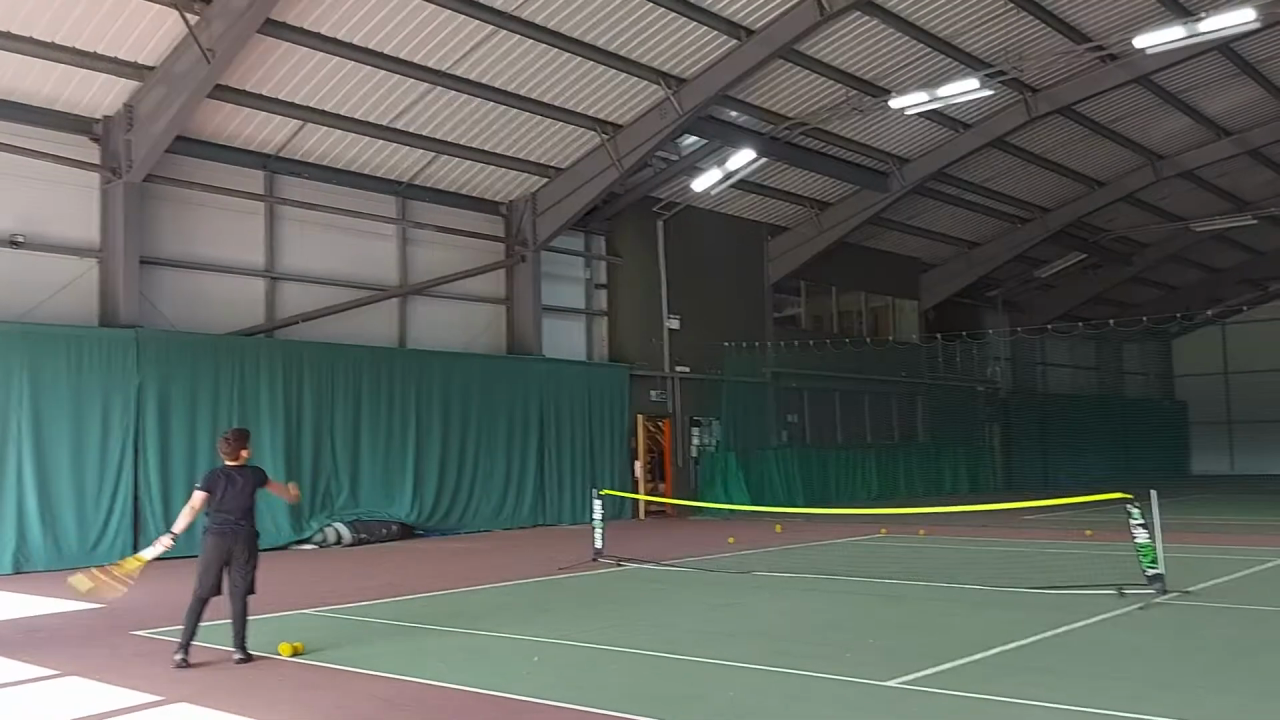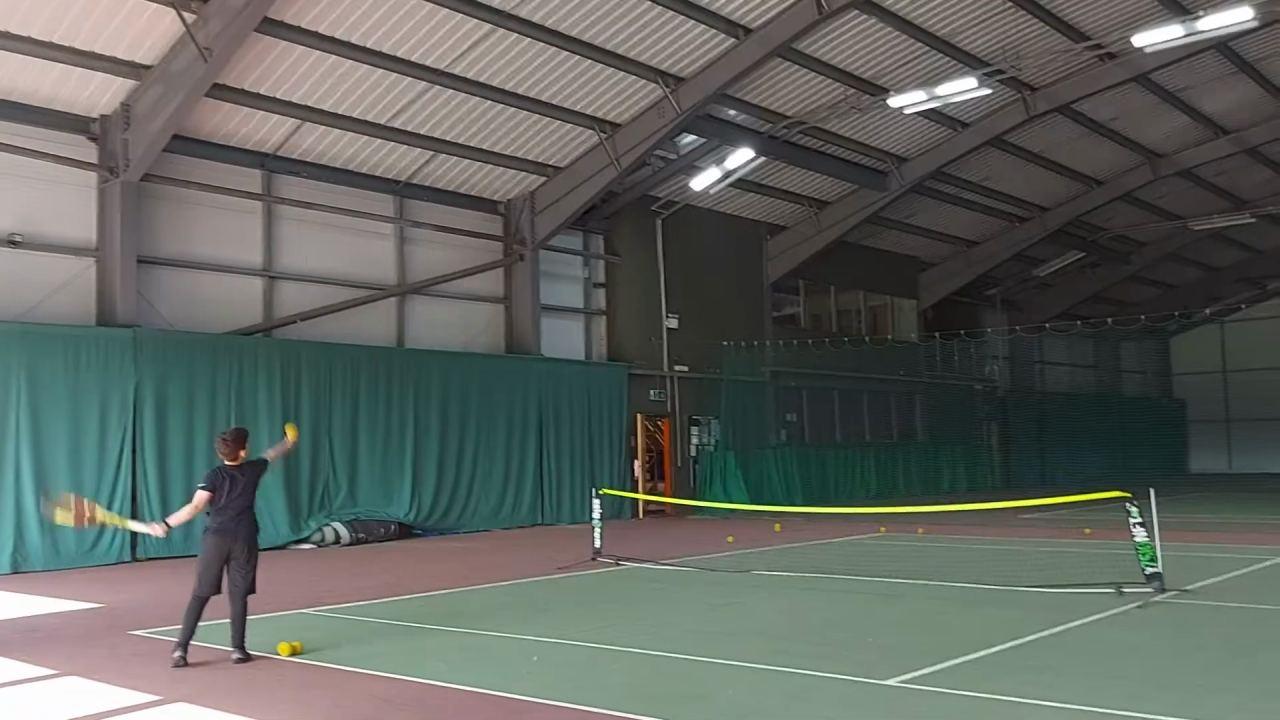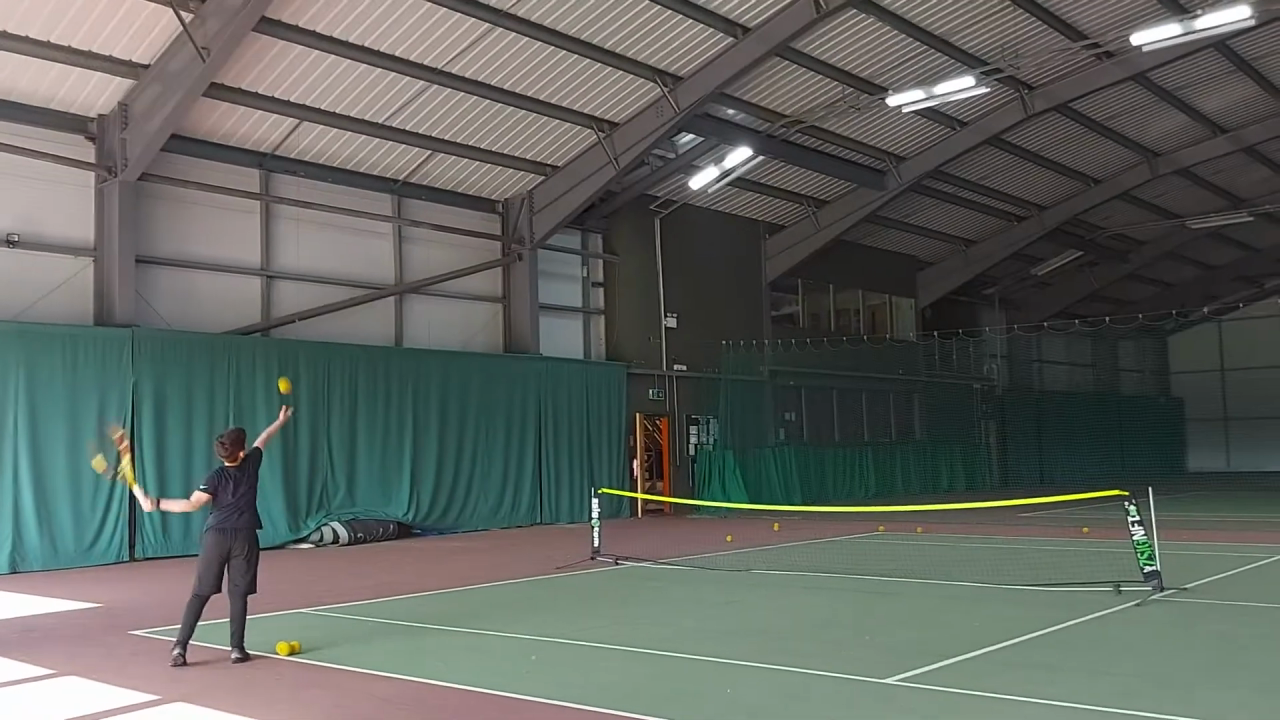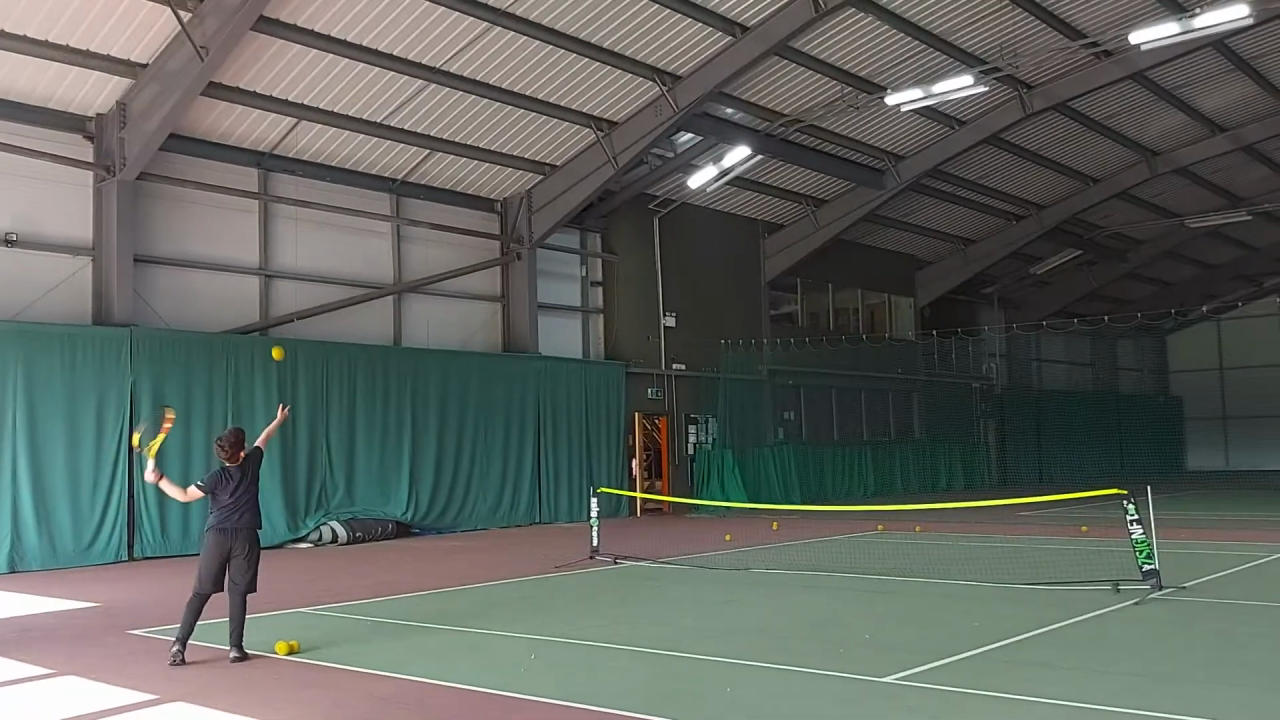
dt=0.1s
person 1, frame 1
left shoulder: (212, 477)
right shoulder: (254, 474)
left elbow: (193, 507)
right elbow: (272, 485)
left wrist: (172, 533)
right wrist: (289, 493)
left hip: (215, 539)
right hip: (244, 540)
left knee: (200, 596)
right knee: (239, 596)
left ankle: (182, 650)
right ankle: (240, 649)
person 1, frame 2
left shoulder: (214, 476)
right shoulder: (252, 470)
left elbow: (195, 506)
right elbow: (270, 456)
left wrist: (166, 524)
right wrist: (287, 445)
left hip: (216, 538)
right hip: (244, 541)
left knee: (200, 595)
right knee: (239, 596)
left ankle: (181, 648)
right ankle: (238, 649)
person 1, frame 3
left shoulder: (215, 478)
right shoulder: (251, 464)
left elbow: (192, 504)
right elbow: (262, 440)
left wrist: (156, 503)
right wrist: (280, 420)
left hip: (216, 537)
right hip: (244, 538)
left knee: (200, 593)
right knee: (238, 594)
left ankle: (180, 645)
right ankle: (237, 648)
person 1, frame 4
left shoulder: (215, 478)
right shoulder: (252, 463)
left elbow: (184, 495)
right elbow: (262, 439)
left wrist: (158, 480)
right wrist: (279, 419)
left hip: (216, 536)
right hip: (245, 538)
left knee: (201, 592)
right knee: (238, 593)
left ankle: (179, 643)
right ankle: (236, 647)
